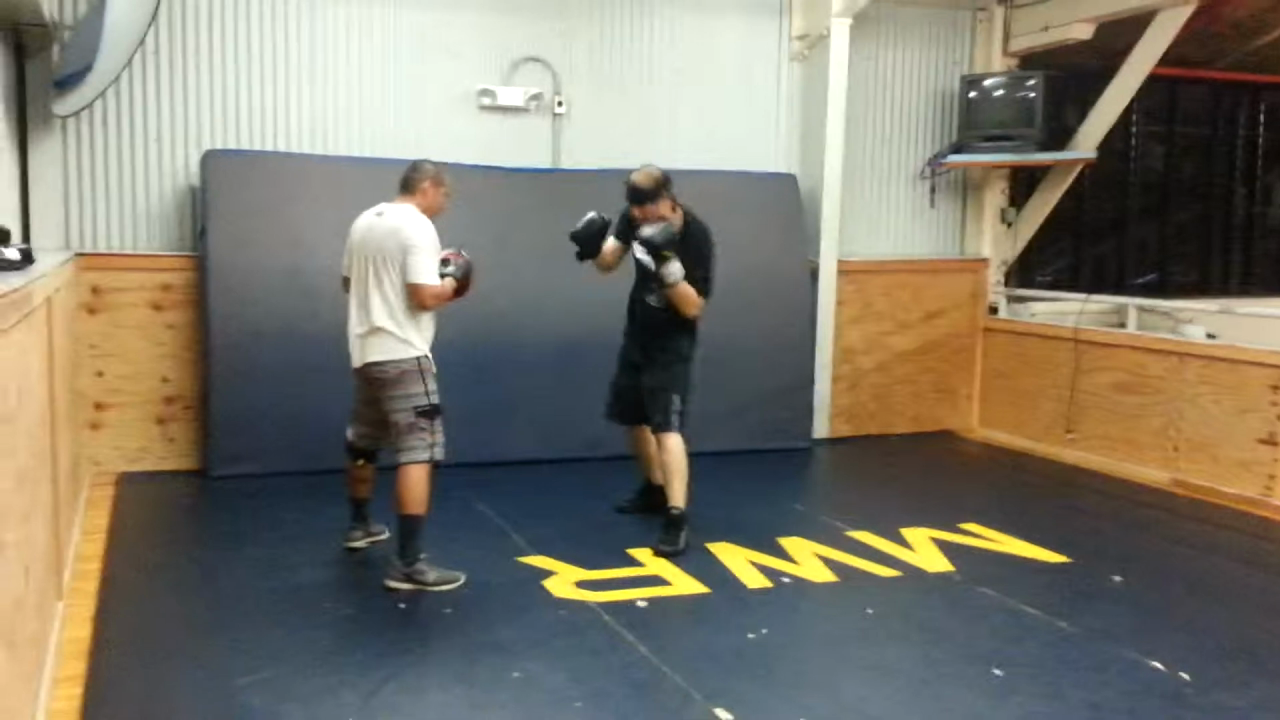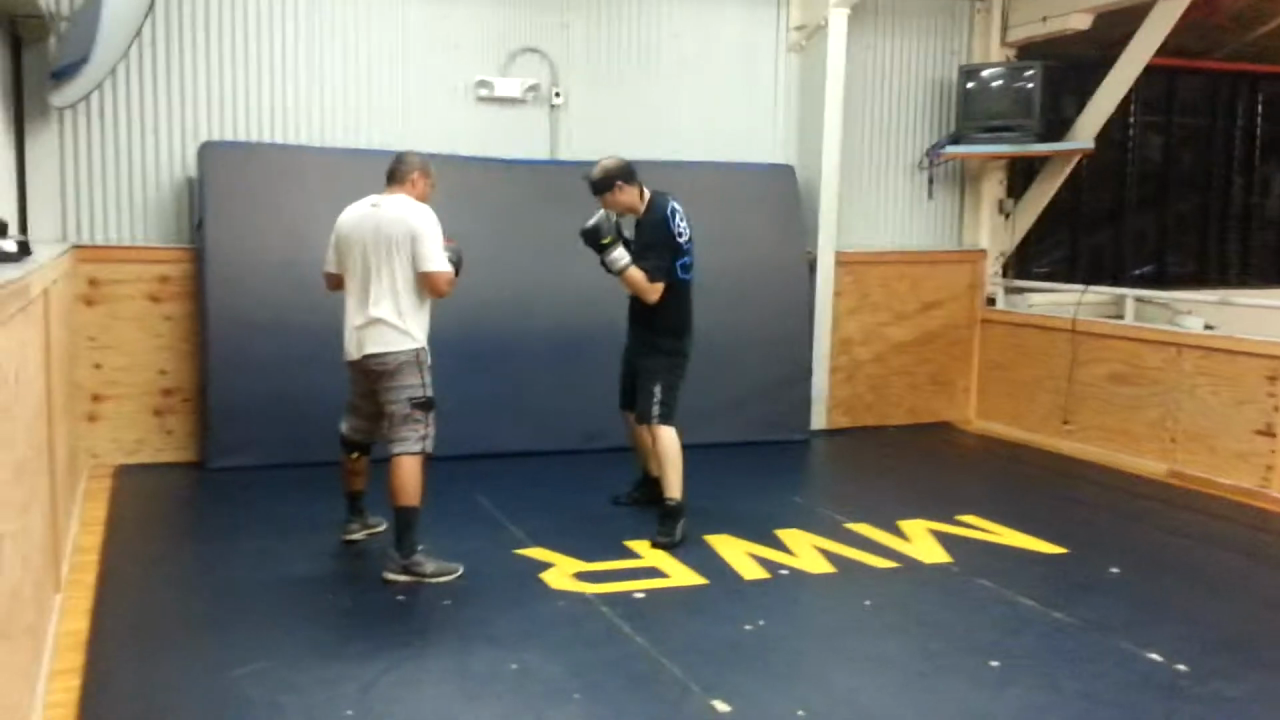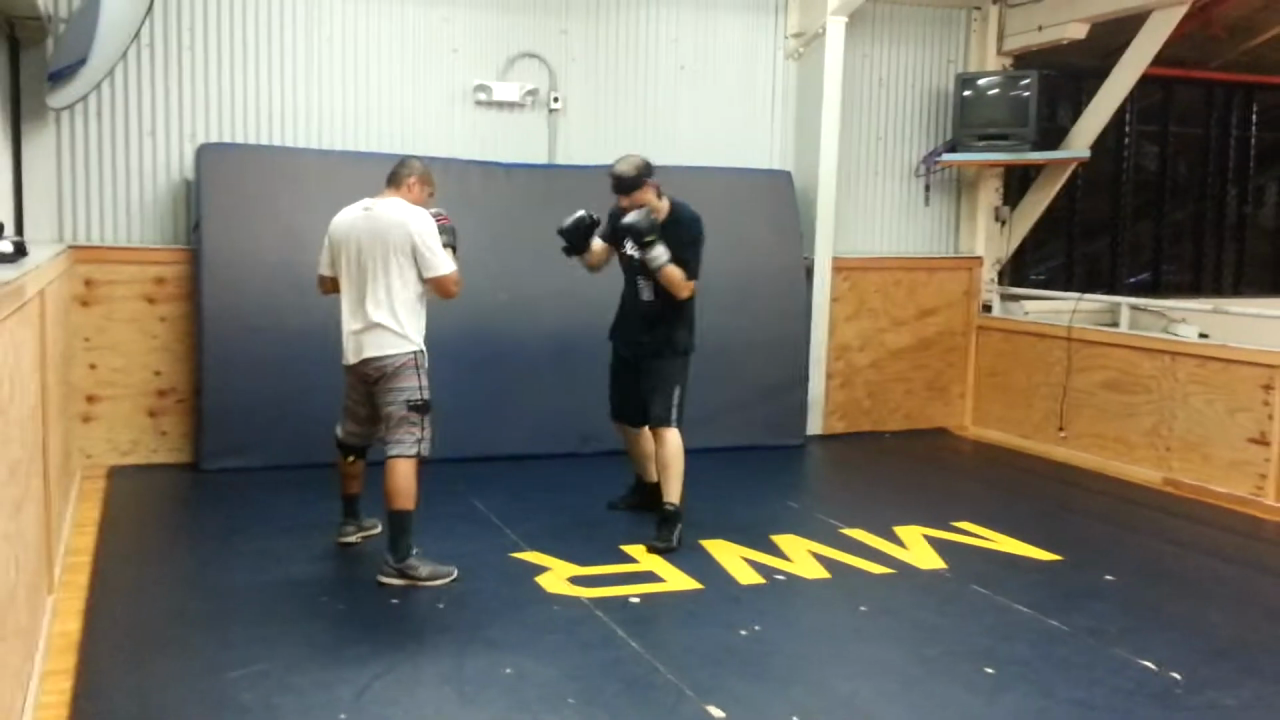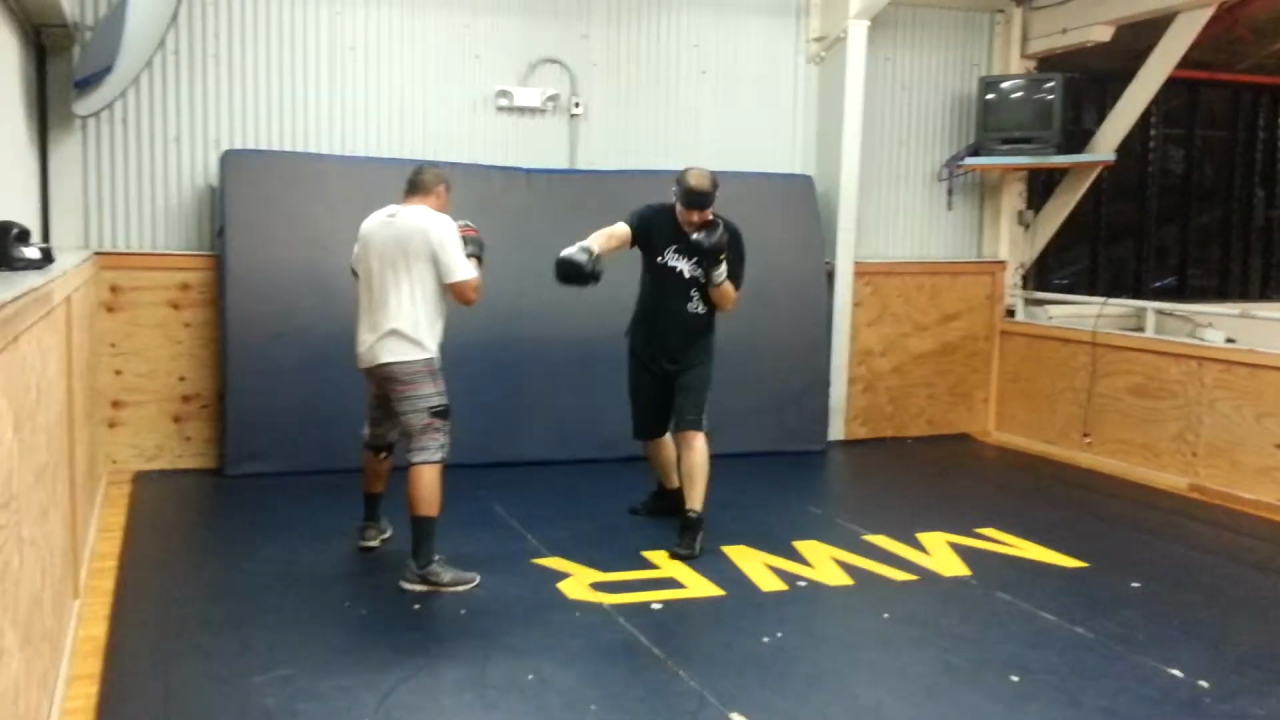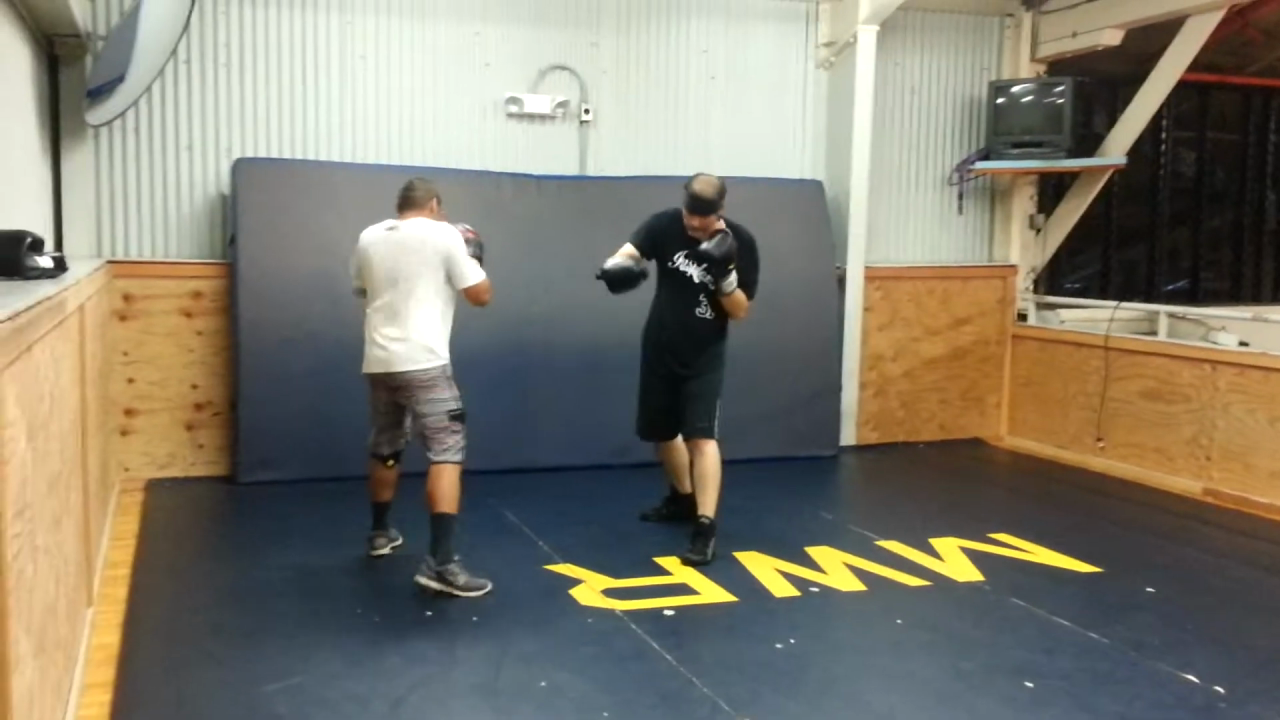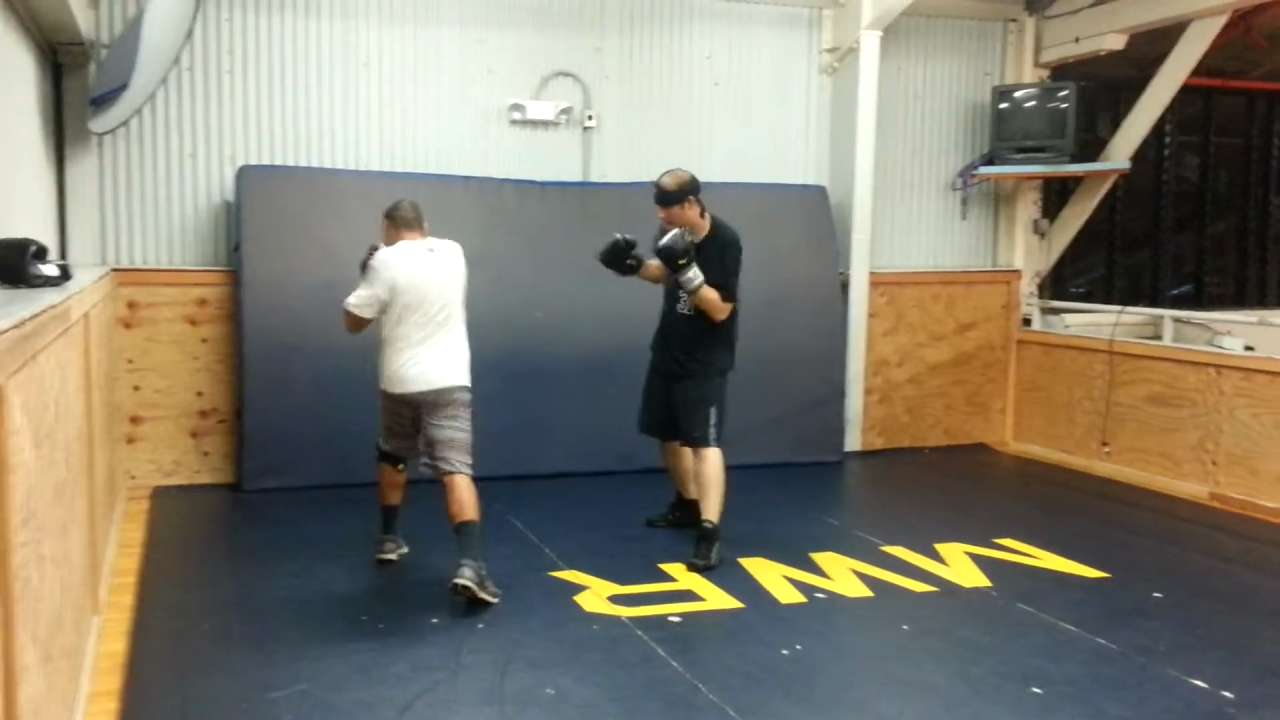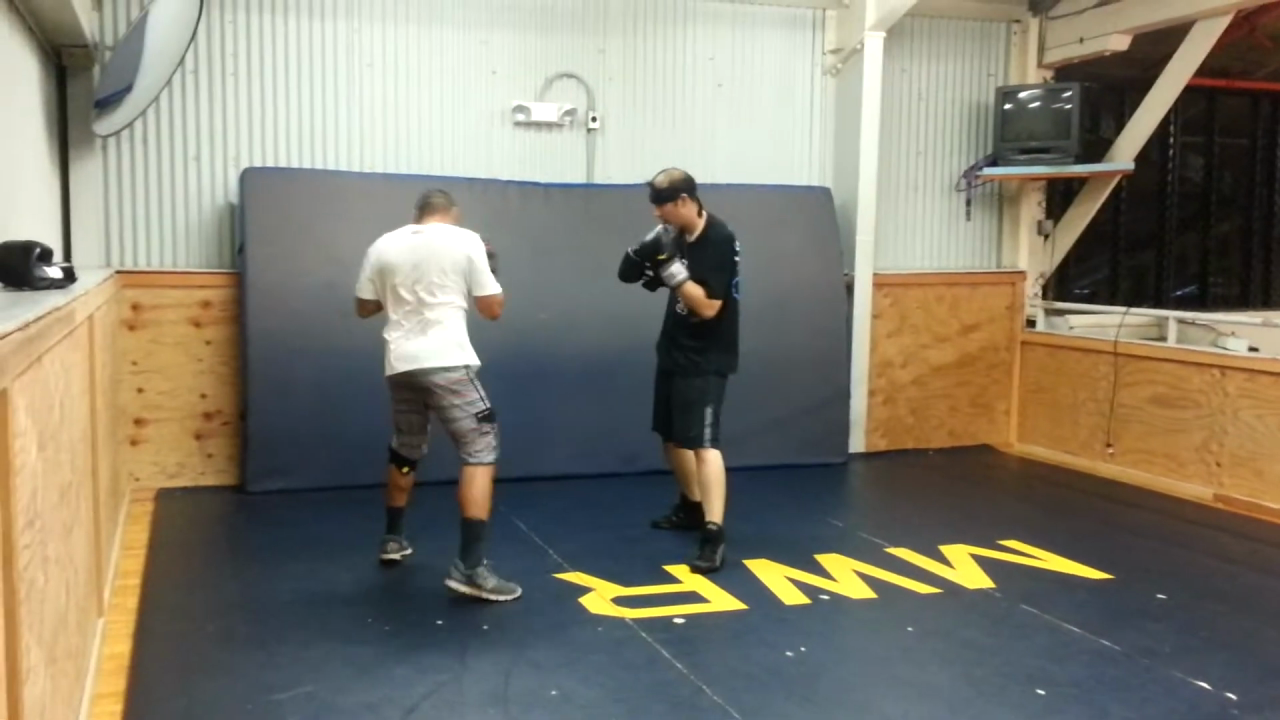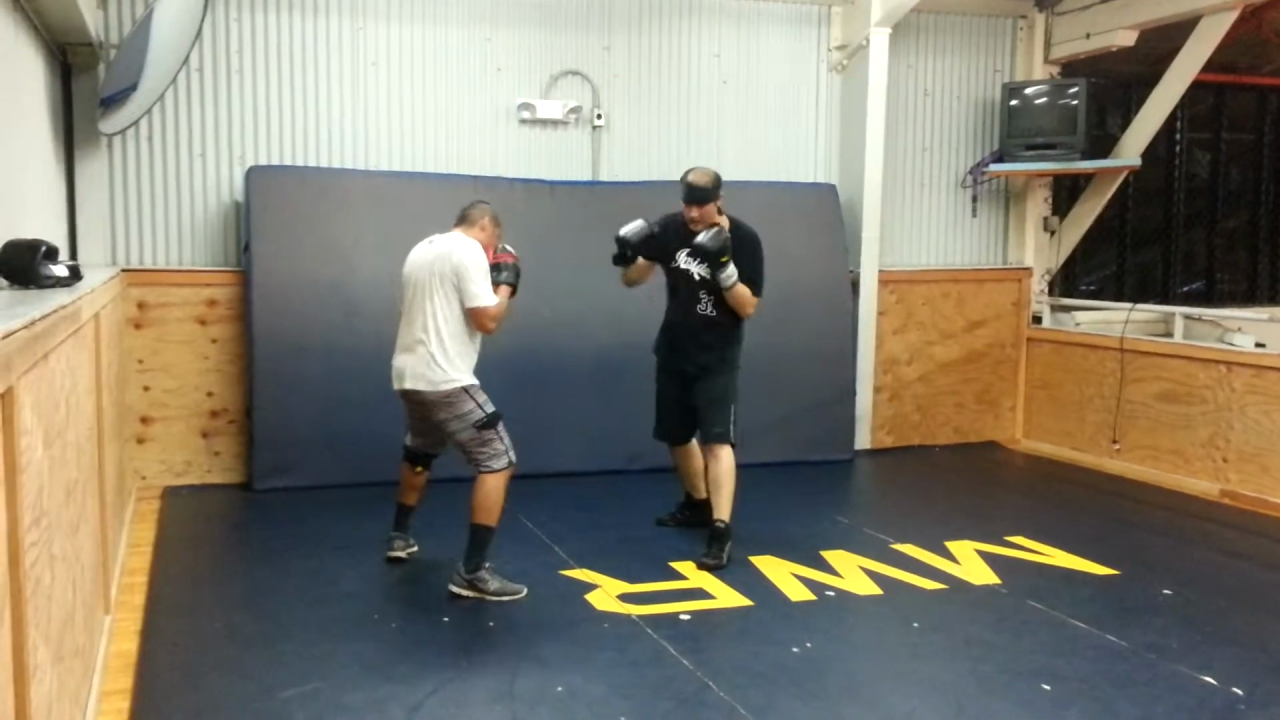
dt=0.3s
person 1, frame 1
left shoulder: (364, 222)
right shoulder: (416, 225)
left elbow: (350, 282)
right elbow: (425, 297)
right wrist: (454, 279)
left hip: (365, 353)
right hip: (402, 357)
left knee: (363, 444)
right knee: (418, 453)
left ankle: (359, 525)
right ankle: (408, 563)
person 1, frame 2
left shoulder: (350, 216)
right shoulder: (418, 215)
left elbow: (334, 279)
right elbow: (439, 286)
right wrist: (449, 262)
left hip: (360, 345)
right hip: (400, 348)
left knee: (357, 436)
right knee: (410, 444)
left ankle: (355, 518)
right ankle: (404, 555)
person 1, frame 3
left shoulder: (342, 220)
right shoulder: (416, 219)
left elbow: (326, 283)
right elbow: (449, 287)
right wrist: (446, 245)
left hip: (356, 349)
right hip: (398, 351)
left knee: (353, 440)
right knee: (405, 448)
left ankle: (352, 520)
right ankle: (400, 559)
person 1, frame 4
left shoulder: (371, 224)
right shoulder: (438, 225)
right elbow: (468, 294)
right wrist: (472, 255)
left hip: (373, 352)
right hip: (411, 356)
left knee: (379, 440)
right knee: (427, 453)
left ankle: (371, 524)
right ankle: (422, 565)
person 1, frame 5
left shoulder: (370, 238)
right shoulder: (444, 236)
right elbow: (481, 295)
right wrist: (472, 255)
left hip: (380, 363)
right hip: (426, 364)
left knee: (385, 449)
right knee: (446, 456)
left ankle: (381, 532)
right ankle: (438, 562)
person 1, frame 6
left shoulder: (386, 260)
right shoulder: (452, 252)
left elbow: (354, 322)
left hip: (401, 382)
right hip: (451, 381)
left knee: (393, 455)
right knee: (456, 471)
left ankle: (389, 538)
right ankle: (471, 564)
person 1, frame 7
left shoulder: (384, 245)
right shoulder: (464, 240)
left elbow: (364, 307)
right elbow: (493, 309)
right wrist: (483, 271)
left hip: (401, 366)
right hip: (447, 365)
left knee: (404, 454)
right knee: (481, 457)
left ankle: (393, 540)
right ankle: (470, 567)
person 1, frame 8
left shoulder: (421, 250)
right shoulder: (468, 251)
right elbow: (487, 321)
right wrist: (505, 285)
left hip: (409, 375)
right hip: (446, 381)
left knee: (419, 454)
right knee: (498, 463)
left ankle: (399, 537)
right ankle: (472, 572)
person 2, frame 1
left shoulder: (695, 237)
right shoulder: (639, 219)
left elbow: (691, 307)
right elbow: (606, 263)
left wrist: (668, 260)
right wrist: (594, 242)
left hip: (670, 348)
right hip: (638, 340)
left knee: (667, 428)
right knee: (634, 419)
left ankle: (677, 518)
right ankle: (655, 489)
person 2, frame 2
left shoulder: (656, 221)
right shoulder: (655, 205)
left elbow: (650, 292)
left wrist: (611, 249)
right wrist: (616, 244)
left hip: (663, 339)
right hip: (647, 334)
left knee: (656, 419)
right knee: (633, 411)
left ankle: (674, 510)
right ankle: (652, 482)
person 2, frame 3
left shoulder: (685, 220)
right shoulder: (623, 215)
left elbow: (684, 289)
right elbow: (595, 261)
left wrist: (652, 245)
right wrist: (578, 238)
left hip: (668, 344)
right hip: (628, 338)
left knee: (663, 424)
right knee: (628, 419)
left ankle: (672, 515)
right ankle: (649, 487)
person 2, frame 4
left shoulder: (728, 235)
right shoulder: (654, 217)
left elbow: (728, 303)
right elbow: (615, 233)
left wrist: (715, 263)
right wrist: (584, 252)
left hip: (692, 353)
right hip: (647, 346)
left knee: (690, 430)
right knee: (650, 431)
left ankle: (693, 521)
right ankle: (670, 493)
person 2, frame 5
left shoulder: (741, 242)
right shoulder: (665, 224)
left elbow: (740, 311)
right elbow: (629, 254)
left wrist: (724, 273)
right wrist: (621, 264)
left hip: (704, 358)
right hip: (659, 351)
left knee: (702, 436)
right knee: (662, 432)
left ankle: (706, 527)
right ankle: (683, 498)
person 2, frame 6
left shoulder: (725, 241)
right shoulder: (671, 230)
left elbow: (720, 311)
left wrist: (688, 269)
right wrist: (628, 260)
left hip: (705, 360)
right hip: (667, 351)
left knee: (704, 442)
right knee: (667, 434)
left ankle: (709, 533)
right ankle: (688, 505)
person 2, frame 7
left shoulder: (719, 239)
right shoulder: (678, 234)
left elbow: (708, 307)
left wrist: (671, 264)
right wrist: (653, 274)
left hip: (706, 361)
right hip: (674, 352)
left knee: (702, 443)
right knee: (672, 436)
left ankle: (714, 534)
right ankle: (692, 506)
person 2, frame 8
left shoulder: (744, 239)
right shoulder: (671, 227)
left elbow: (748, 307)
right elbow: (632, 279)
left wrist: (722, 264)
right wrist: (628, 254)
left hip: (716, 360)
right hip: (673, 353)
left knee: (717, 441)
right knee: (676, 437)
left ankle: (721, 532)
right ankle: (697, 504)
